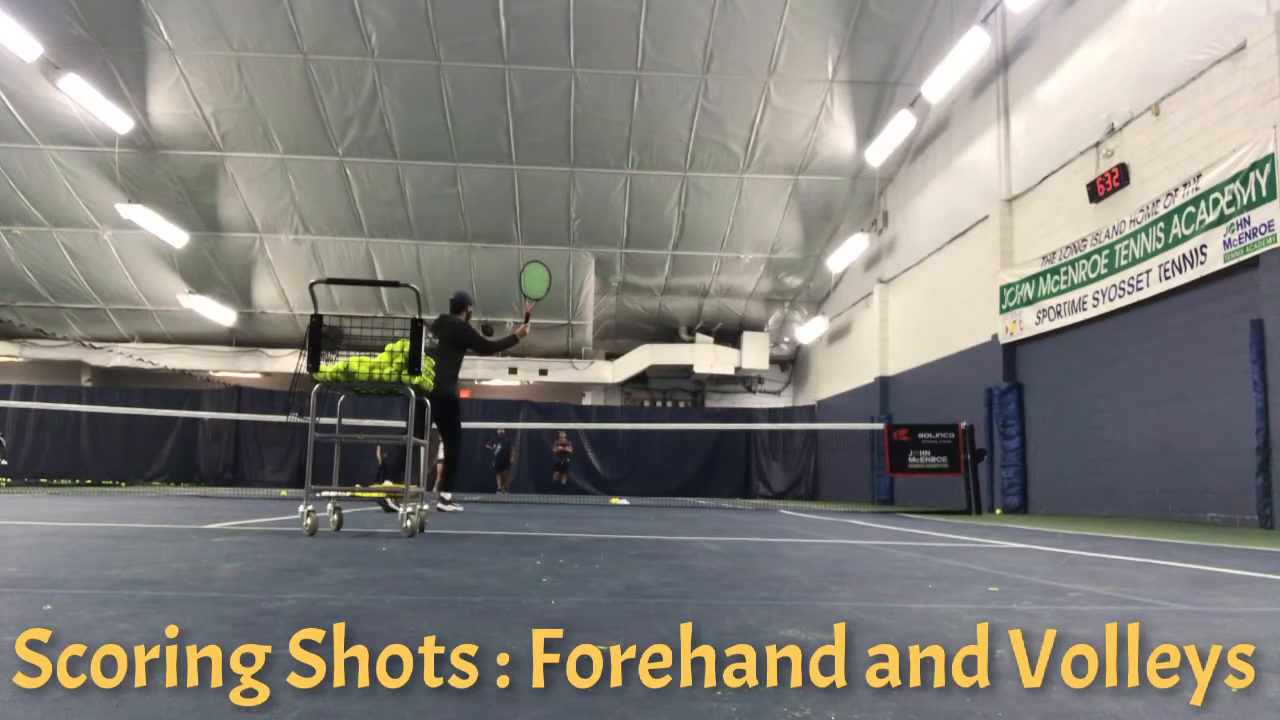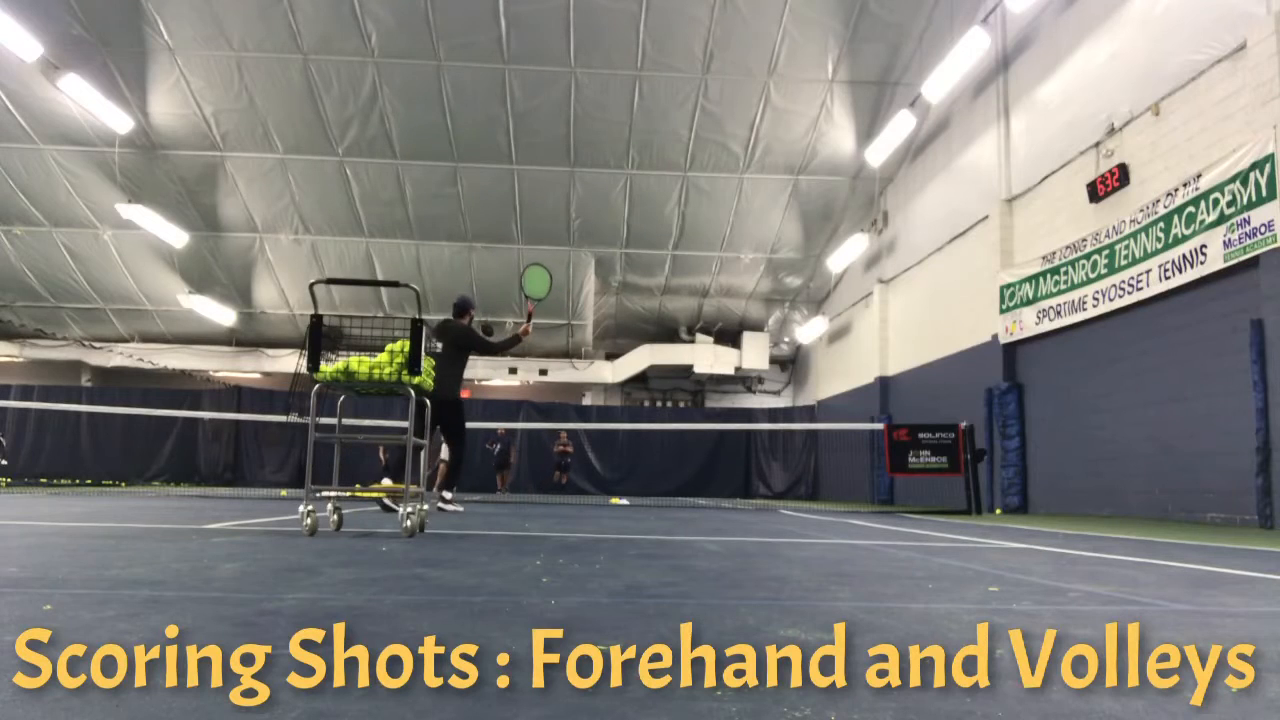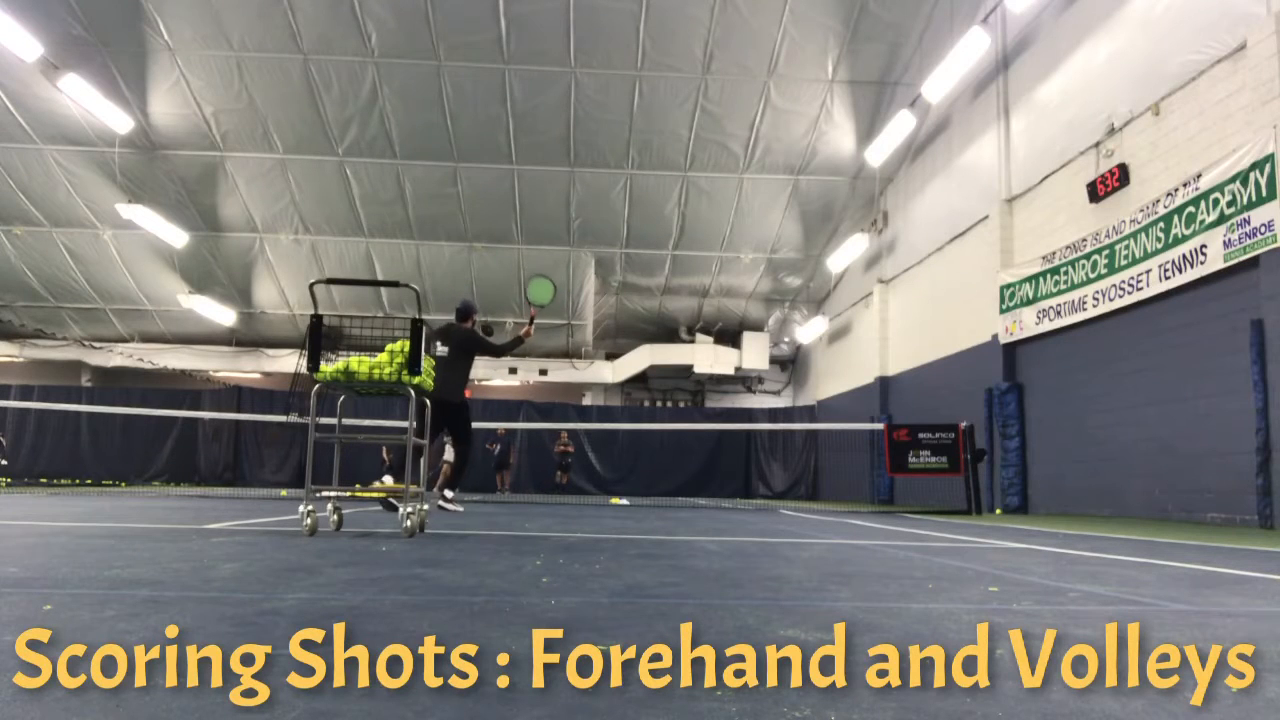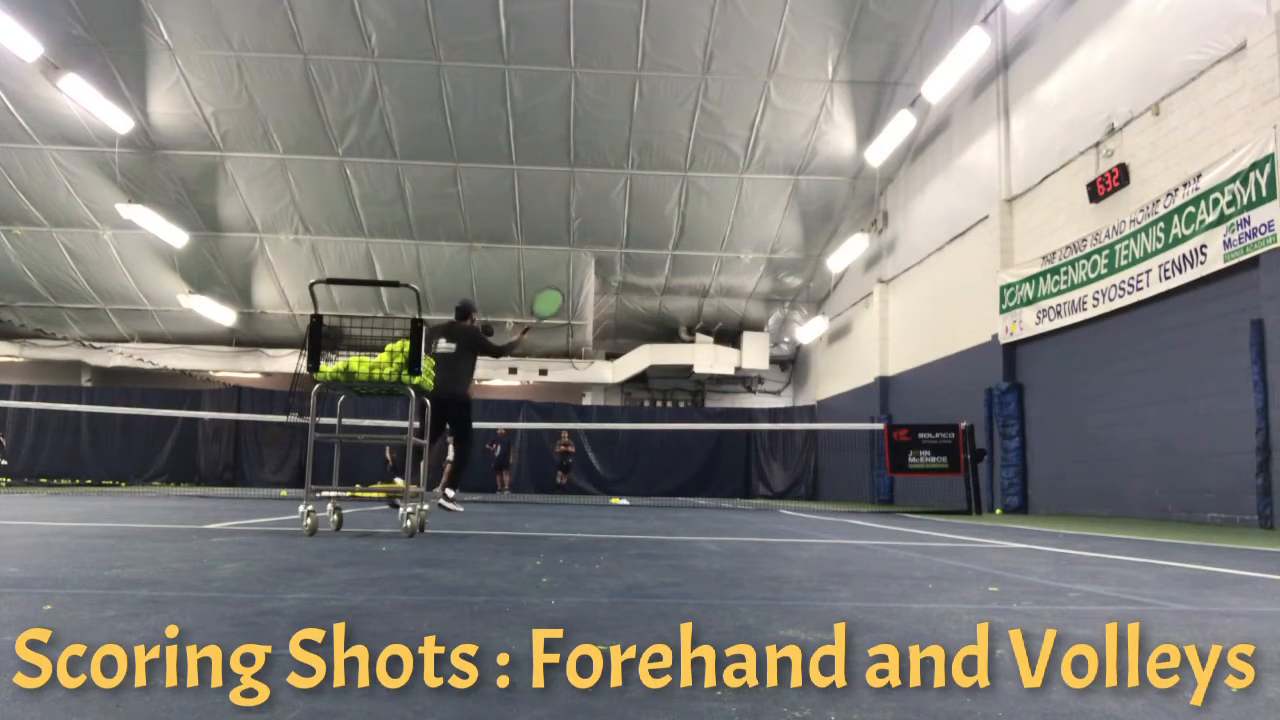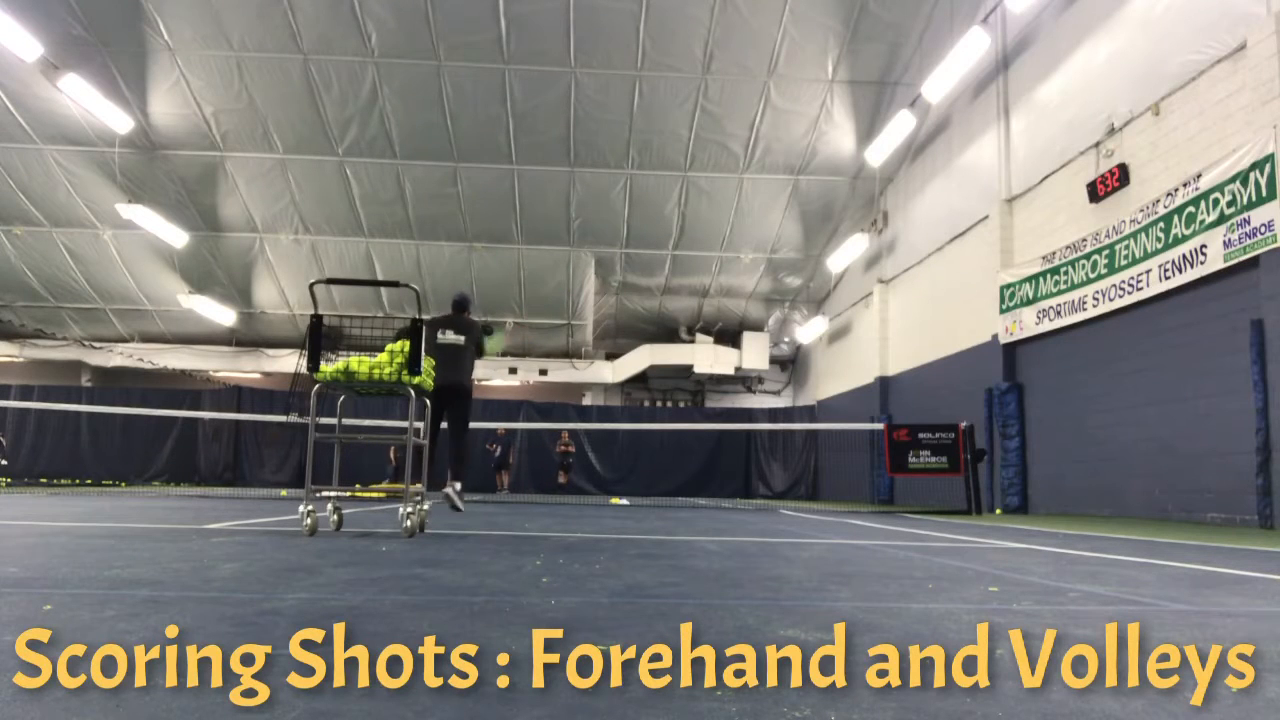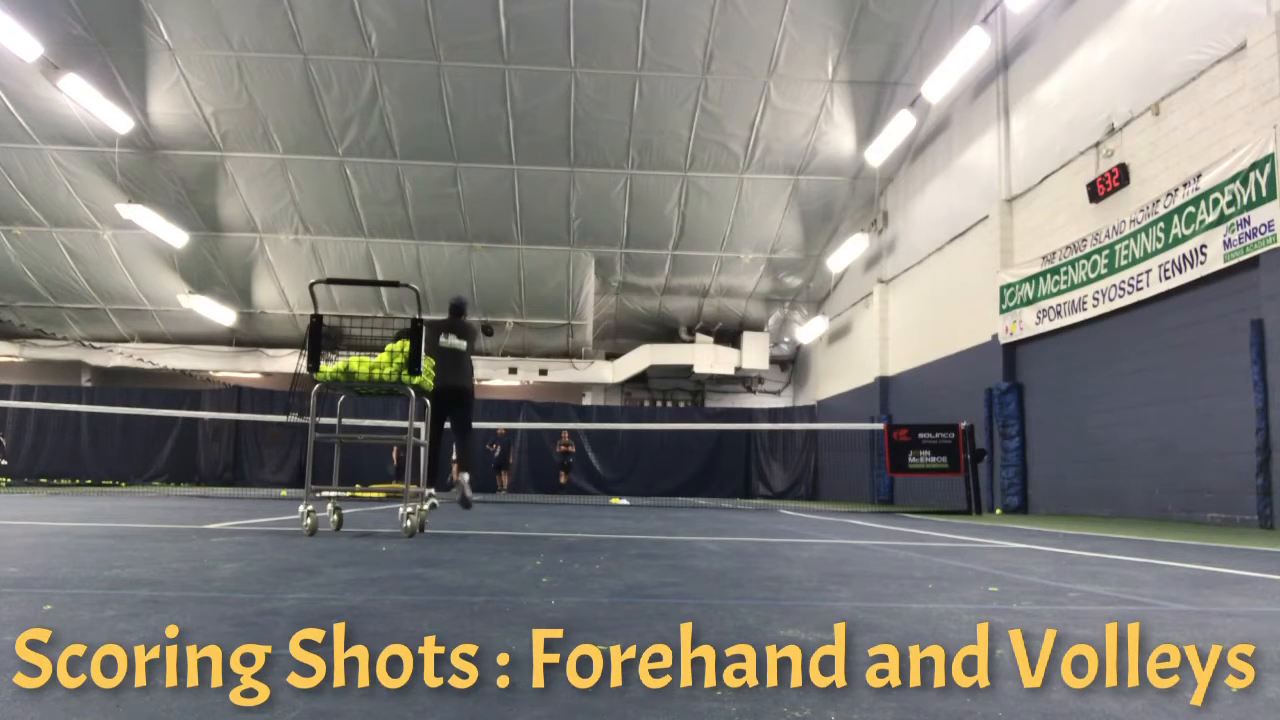
dt=0.1s
person 1, frame 1
left shoulder: (436, 325)
right shoulder: (460, 328)
right elbow: (488, 348)
right wrist: (515, 336)
right hip: (444, 393)
right knee: (453, 445)
right ankle: (444, 496)
person 1, frame 2
left shoulder: (438, 329)
right shoulder: (462, 332)
right elbow: (493, 349)
right wrist: (519, 336)
left hip: (424, 395)
right hip: (446, 398)
right knee: (458, 447)
right ankle: (445, 495)
person 1, frame 3
left shoulder: (437, 334)
right shoulder: (469, 336)
right elbow: (497, 351)
right wrist: (522, 337)
left hip: (429, 397)
right hip: (453, 399)
left knee: (419, 445)
right knee: (463, 448)
right ankle: (447, 495)
person 1, frame 4
left shoulder: (434, 332)
right shoulder: (471, 334)
right elbow: (496, 351)
right wrist: (515, 342)
left hip: (432, 395)
right hip: (456, 396)
right knee: (463, 446)
right ankle: (448, 494)
person 1, frame 5
left shoulder: (433, 324)
right shoulder: (475, 328)
right elbow: (479, 353)
left hip: (435, 386)
right hip: (460, 387)
left knee: (429, 438)
right knee: (458, 437)
right ankle: (454, 486)
person 1, frame 6
left shoulder: (432, 327)
right shoulder: (470, 332)
left hip: (437, 388)
right hip: (462, 390)
left knee: (433, 441)
right knee: (462, 437)
left ankle: (430, 491)
right ankle: (463, 476)
